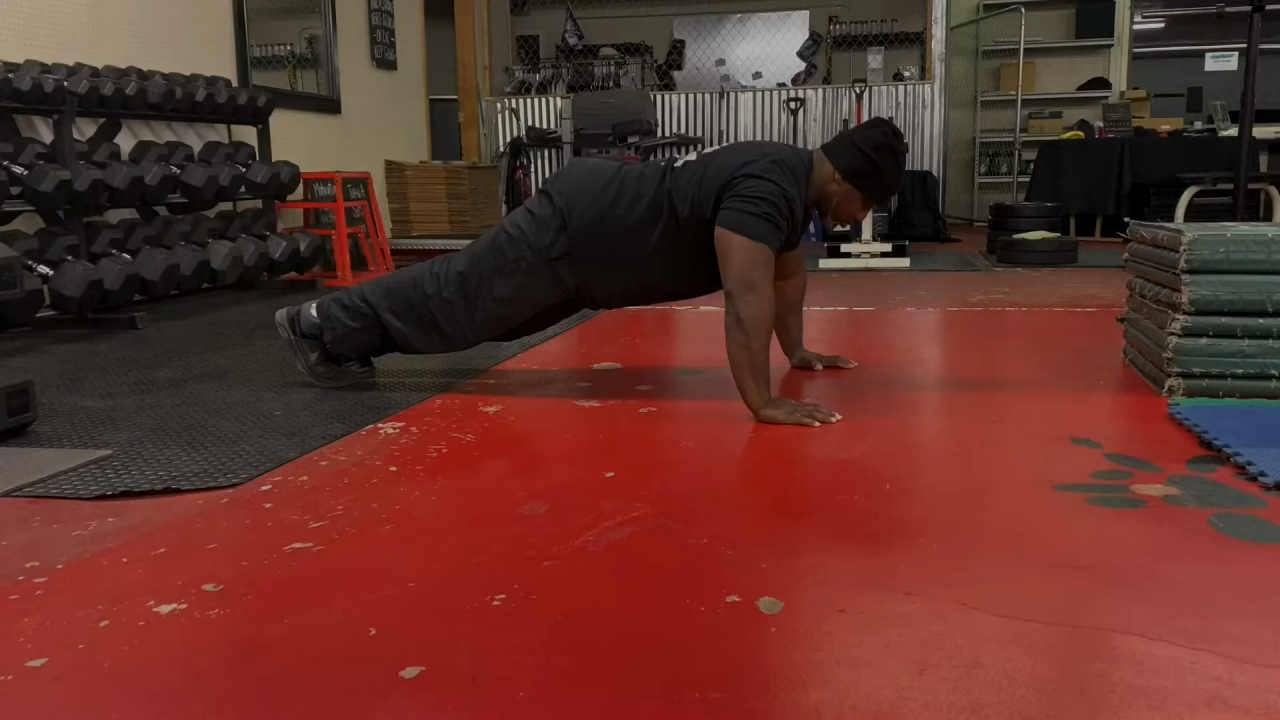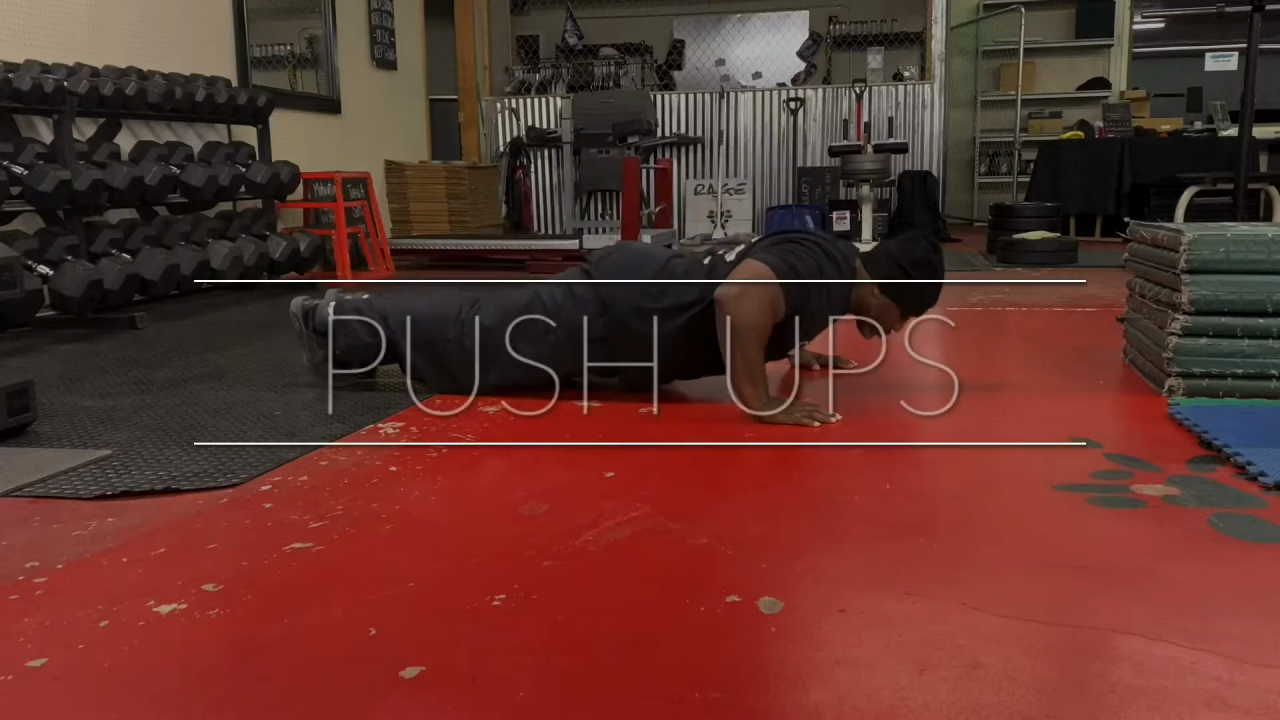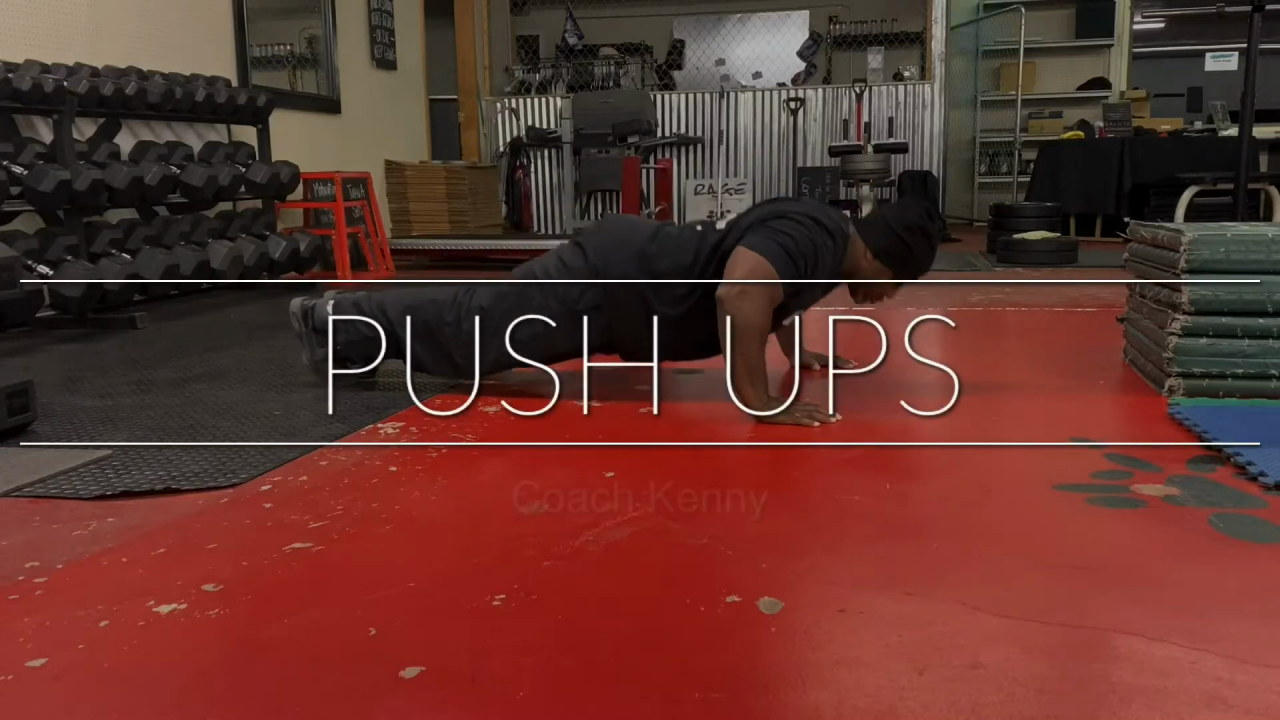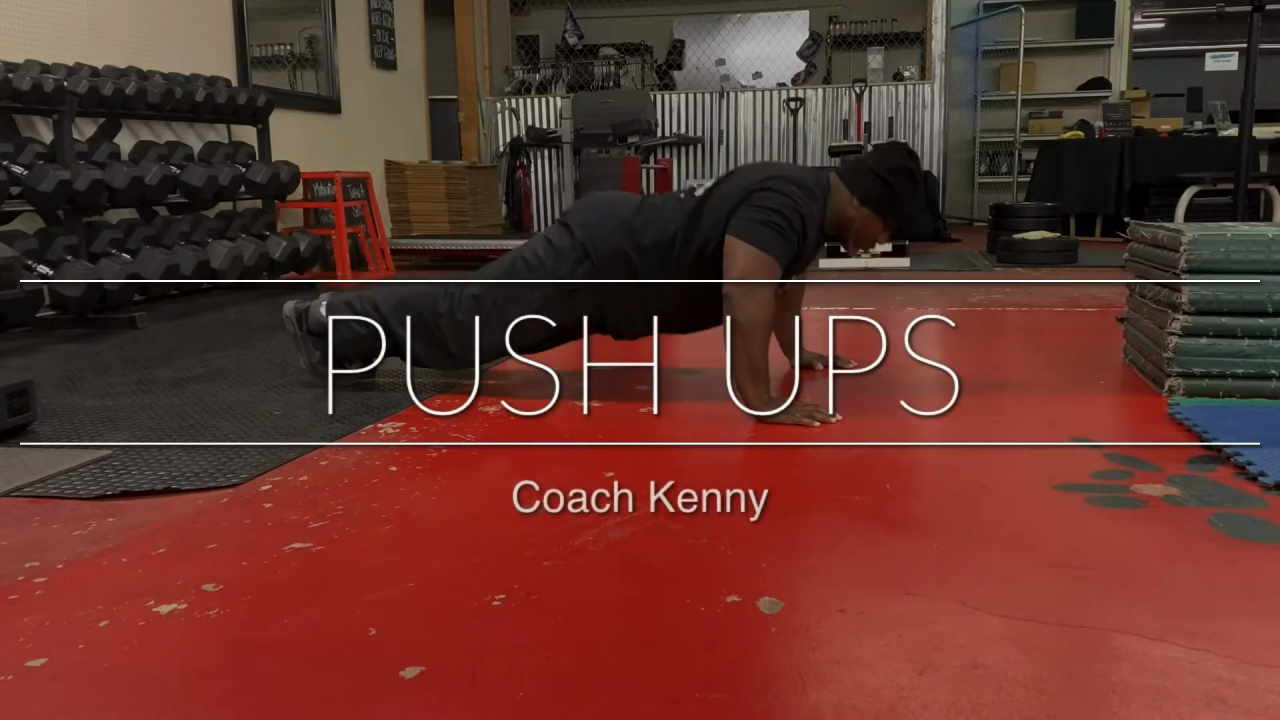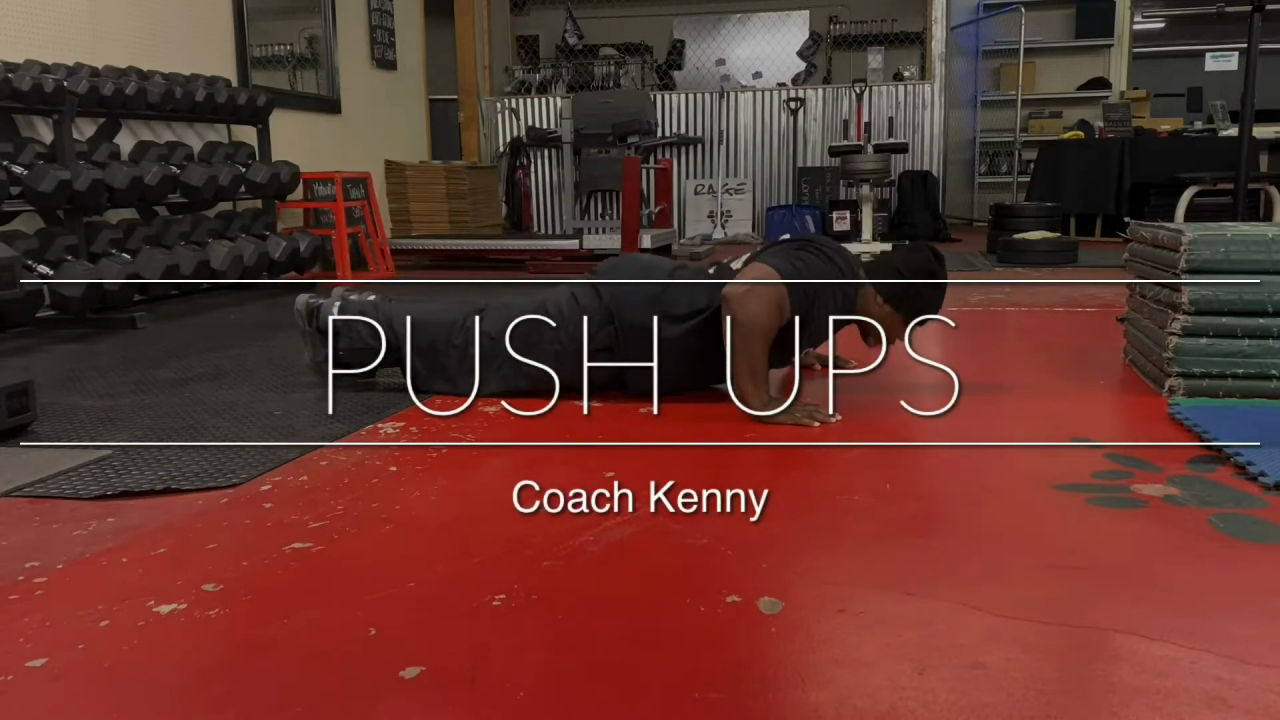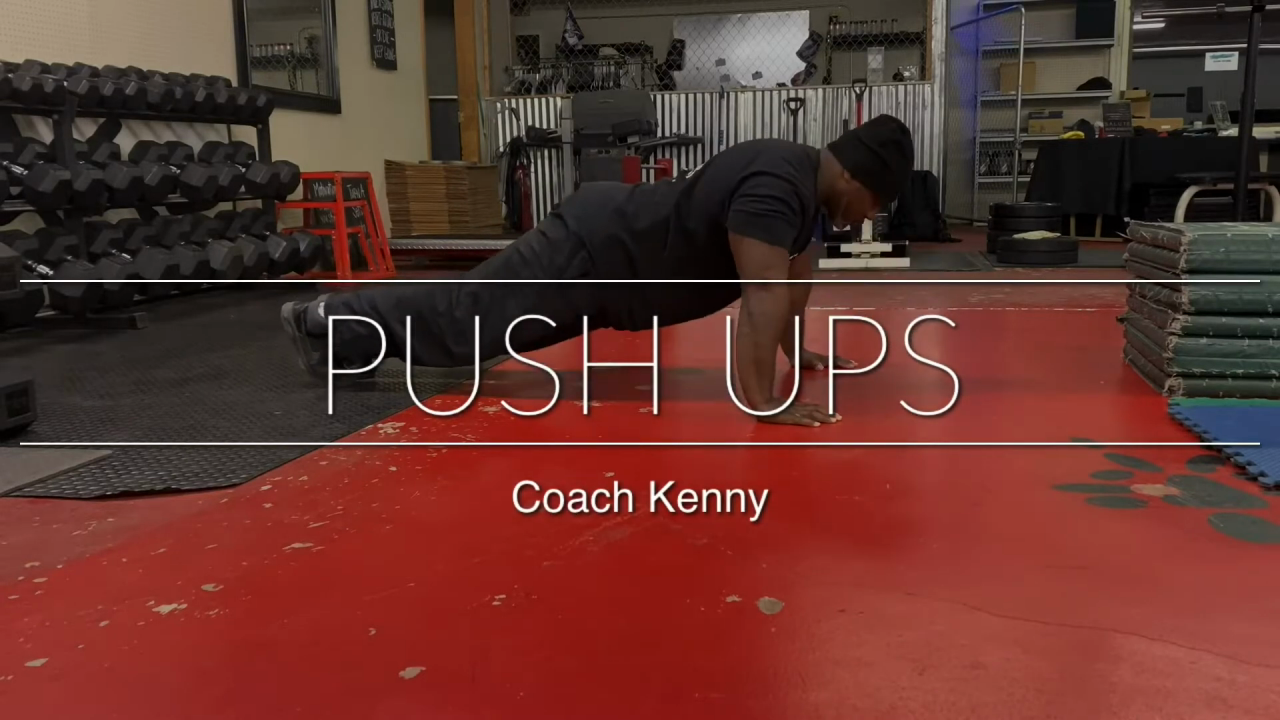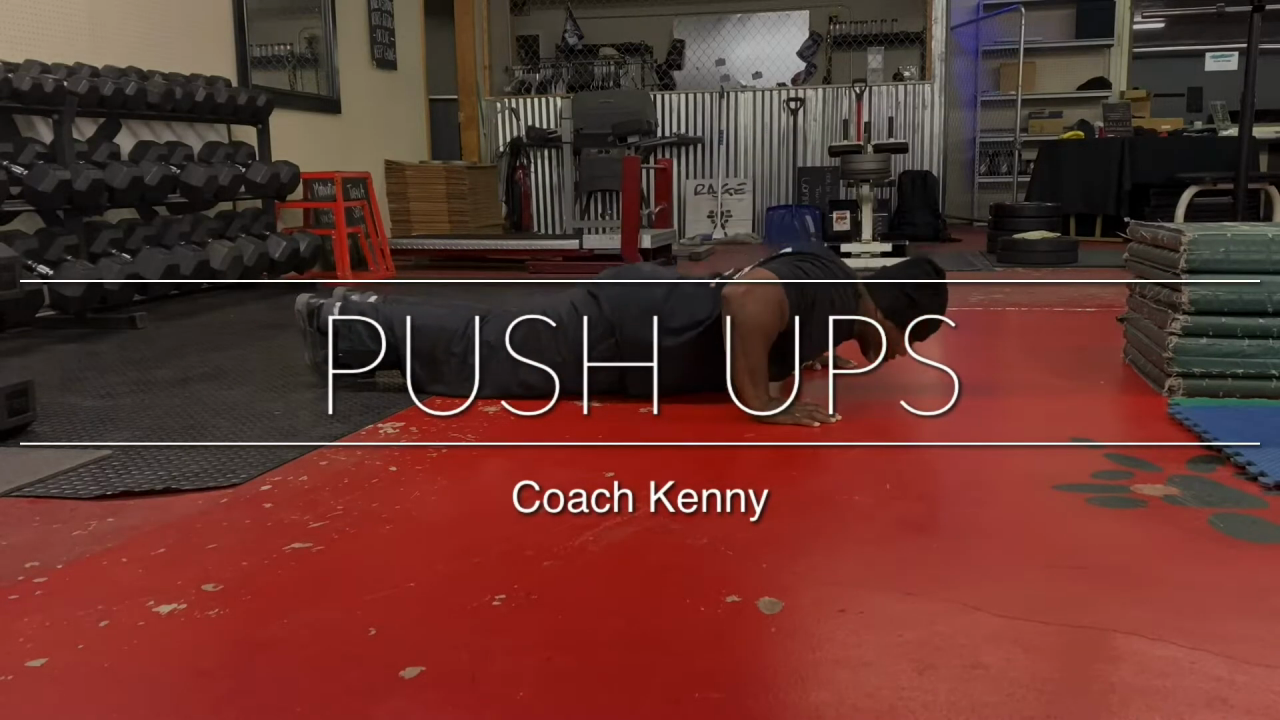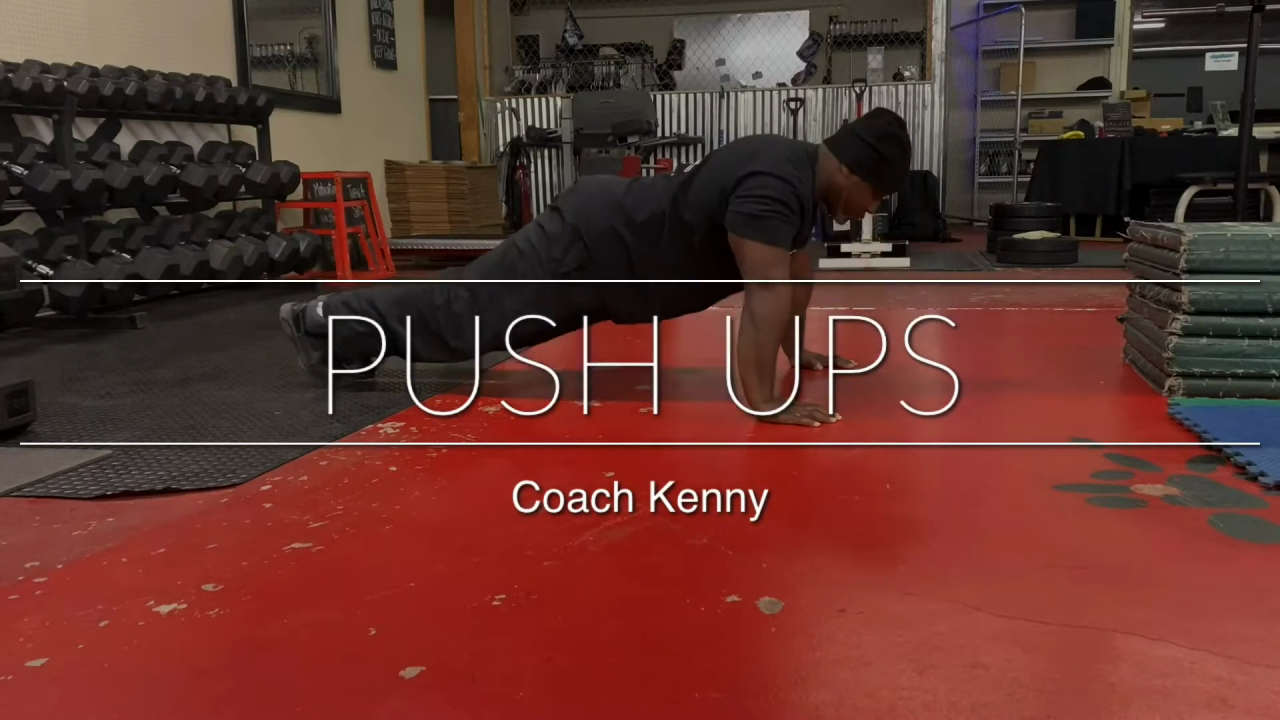
dt=0.7s
person 1, frame 1
left shoulder: (797, 182)
right shoulder: (771, 186)
left elbow: (785, 268)
right elbow: (747, 288)
left wrist: (797, 350)
right wrist: (762, 402)
left hip: (597, 232)
right hip: (576, 226)
left knee: (489, 311)
right knee: (453, 303)
left ankle: (343, 331)
right ankle: (319, 323)
person 1, frame 2
left shoulder: (834, 263)
right shoulder: (821, 270)
right elbow: (736, 297)
left wrist: (795, 349)
right wrist: (760, 402)
left hip: (633, 291)
right hip: (610, 313)
left knee: (488, 324)
right knee: (473, 343)
left ankle: (357, 313)
right ankle: (334, 320)
person 1, frame 3
left shoulder: (827, 241)
right shoulder: (810, 240)
right elbow: (738, 291)
left wrist: (797, 353)
right wrist: (757, 400)
left hip: (625, 275)
right hip: (605, 280)
left knee: (480, 320)
right knee: (467, 329)
left ankle: (352, 318)
right ankle: (332, 320)
person 1, frame 4
left shoulder: (813, 200)
right shoulder: (789, 202)
left elbow: (783, 281)
right elbow: (745, 291)
left wrist: (797, 352)
right wrist: (758, 401)
left hip: (618, 257)
right hip: (596, 261)
left knee: (472, 314)
right knee: (460, 321)
left ankle: (342, 323)
right ankle: (325, 321)
person 1, frame 5
left shoulder: (834, 269)
right shoulder: (830, 280)
right elbow: (745, 296)
left wrist: (794, 353)
right wrist: (758, 399)
left hip: (636, 306)
right hip: (616, 322)
left knee: (494, 329)
right knee: (476, 347)
left ankle: (361, 312)
right ankle: (336, 319)
person 1, frame 6
left shoulder: (805, 182)
right shoulder: (778, 183)
left elbow: (794, 272)
right elbow: (764, 290)
left wrist: (797, 350)
right wrist: (762, 400)
left hip: (611, 250)
right hip: (591, 254)
left knee: (472, 311)
right knee: (460, 322)
left ankle: (343, 320)
right ankle: (327, 323)
person 1, frame 7
left shoulder: (834, 285)
right shoulder: (830, 292)
right elbow: (745, 298)
left wrist: (795, 355)
right wrist: (759, 400)
left hip: (642, 308)
right hip: (618, 333)
left knee: (495, 336)
right knee: (475, 351)
left ankle: (365, 315)
right ankle: (337, 318)
person 1, frame 8
left shoulder: (803, 176)
right shoulder: (778, 183)
left elbow: (795, 268)
right elbow: (767, 290)
left wrist: (796, 350)
right wrist: (762, 400)
left hip: (609, 242)
right hip: (589, 248)
left knee: (471, 308)
right knee: (459, 316)
left ankle: (341, 321)
right ankle: (326, 322)
